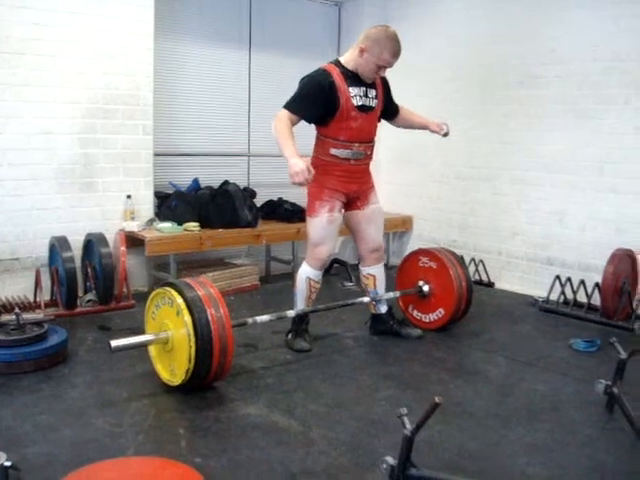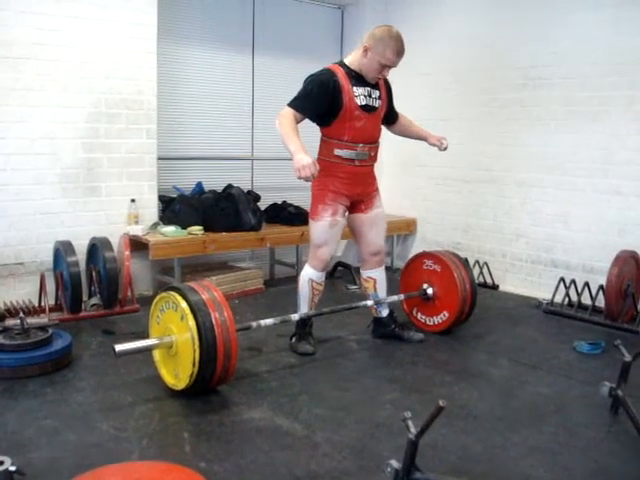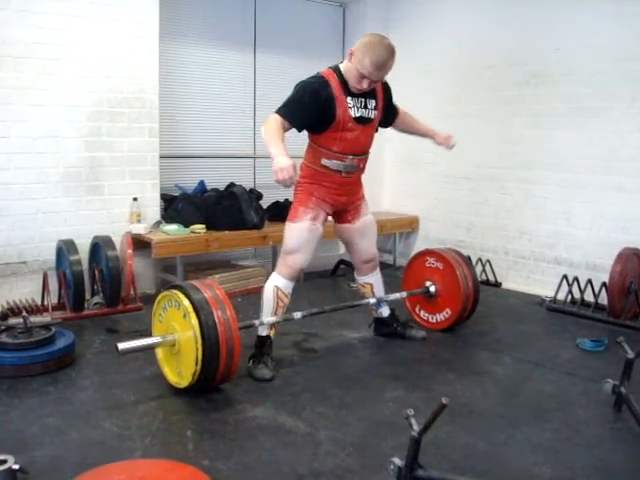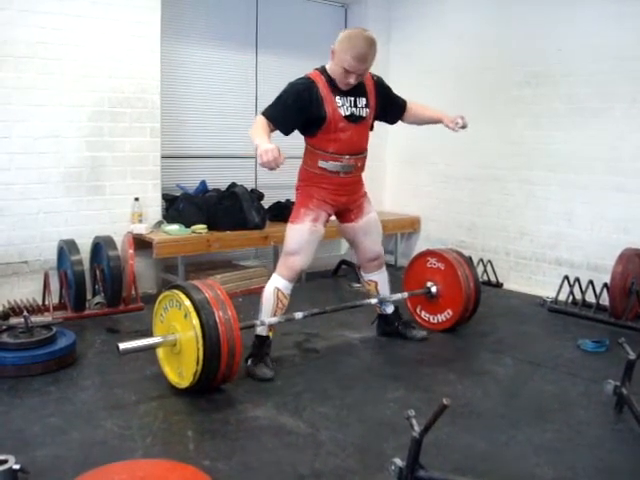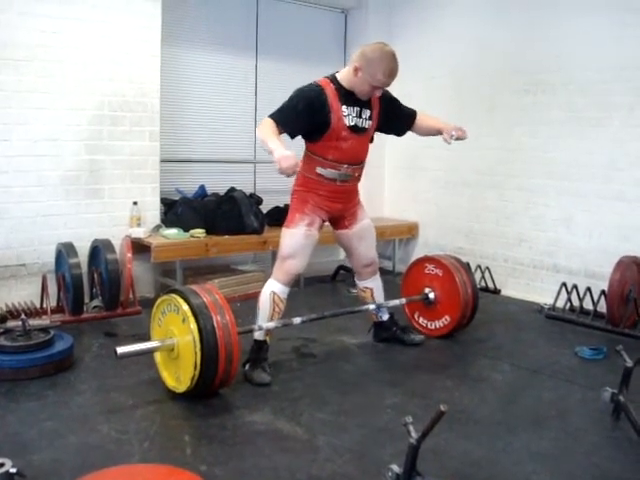
dt=1s
person 1, frame 1
left shoulder: (378, 83)
right shoulder: (322, 80)
left elbow: (394, 114)
right elbow: (282, 120)
left wrist: (428, 124)
right wrist: (292, 157)
left hip: (362, 181)
right hip: (327, 181)
left knee: (374, 250)
right knee: (318, 256)
left ankle: (381, 316)
right ankle: (298, 325)
person 1, frame 2
left shoulder: (381, 86)
right shoulder: (327, 80)
left elbow: (392, 120)
right elbow: (286, 117)
left wrist: (427, 136)
right wrist: (299, 153)
left hip: (366, 183)
right hip: (332, 183)
left knee: (375, 254)
right knee: (321, 257)
left ankle: (383, 320)
right ankle: (302, 328)
person 1, frame 3
left shoulder: (380, 90)
right shoulder: (318, 88)
left elbow: (394, 117)
right elbow: (275, 123)
left wrist: (433, 134)
right wrist: (280, 156)
left hip: (353, 191)
right hip: (315, 188)
left knee: (369, 259)
right knee: (291, 265)
left ankle: (385, 320)
right ankle: (263, 346)
person 1, frame 4
left shoulder: (373, 87)
right shoulder: (306, 89)
left elbow: (405, 110)
right elbow: (261, 123)
left wrist: (442, 116)
right wrist: (264, 143)
left hip: (354, 191)
right hip: (316, 191)
left knee: (374, 257)
right knee: (290, 266)
left ankle: (388, 319)
right ankle: (260, 346)
person 1, frame 5
left shoulder: (379, 100)
right shoulder: (315, 96)
left elbow: (413, 120)
right elbow: (266, 126)
left wrist: (443, 127)
right wrist: (279, 150)
left hip: (349, 198)
right hip: (311, 196)
left knee: (368, 263)
right knee: (286, 270)
left ankle: (383, 324)
right ankle: (257, 351)
